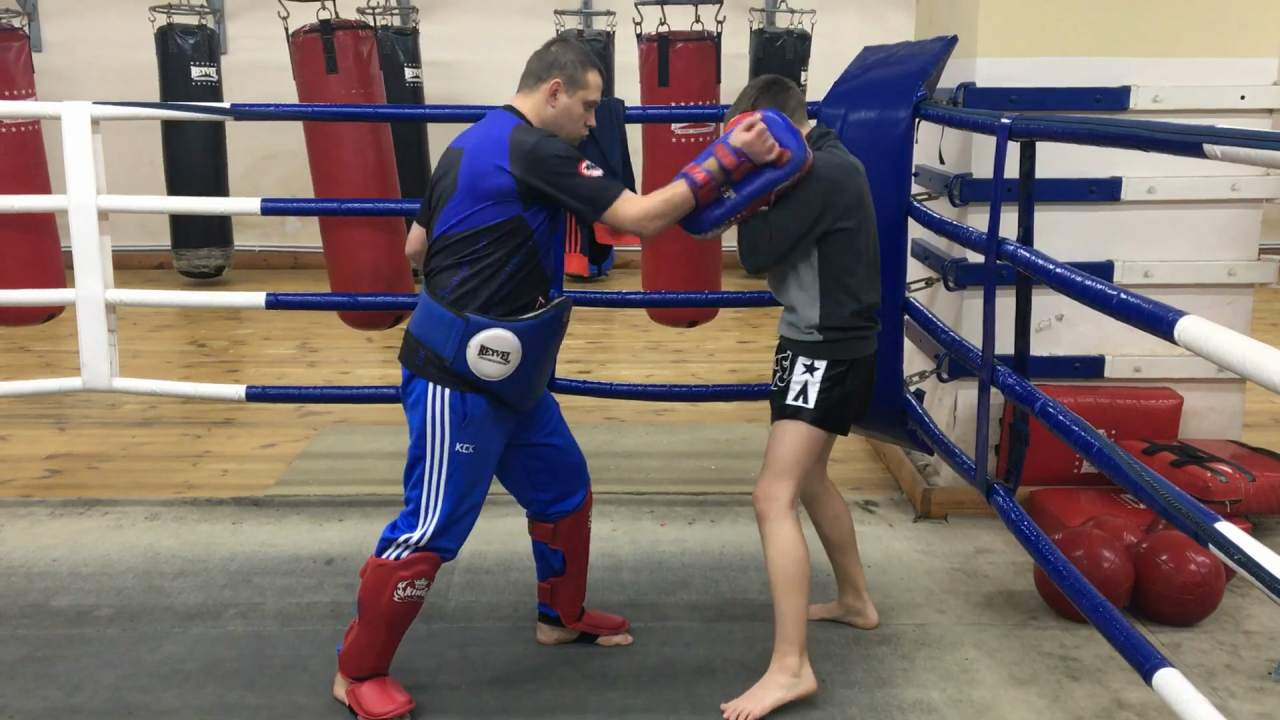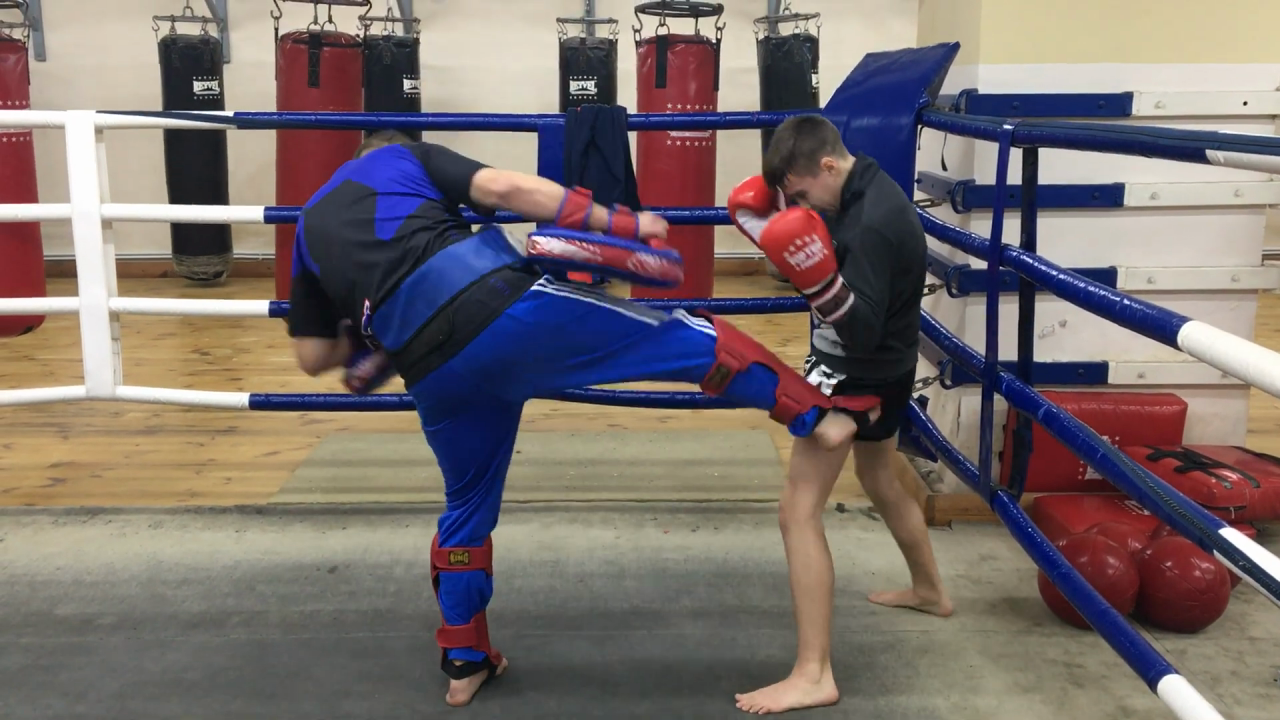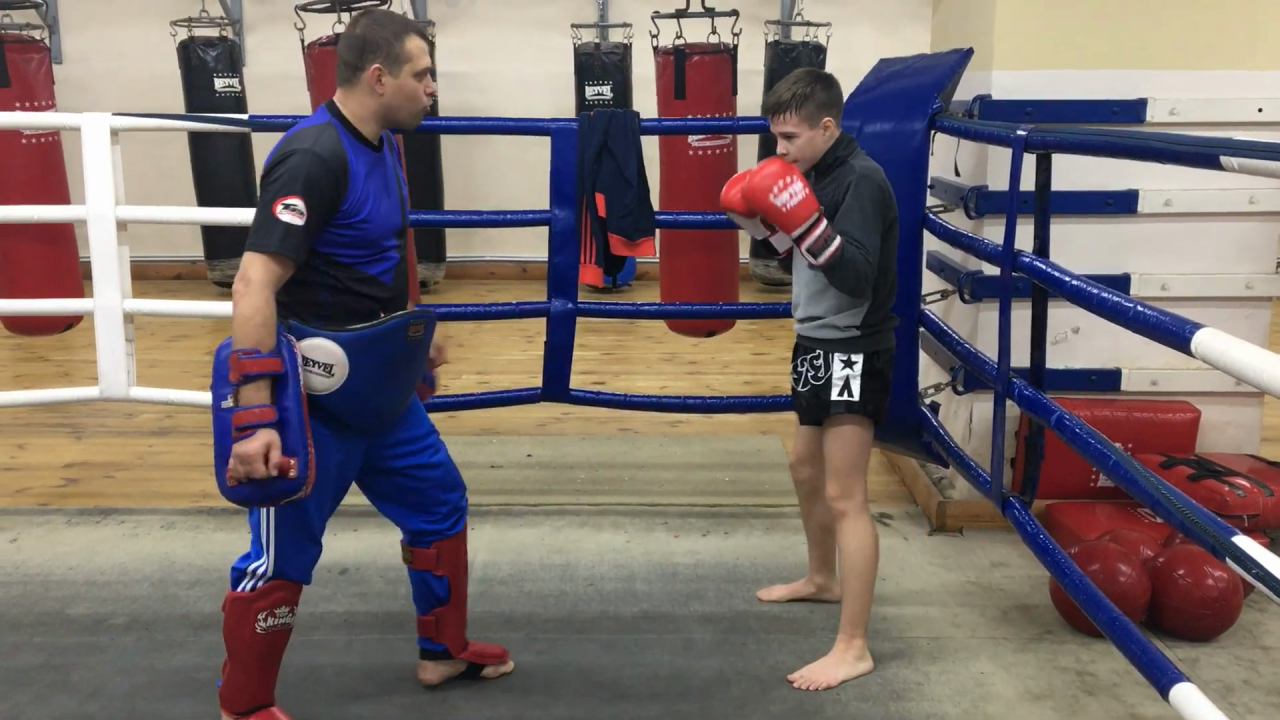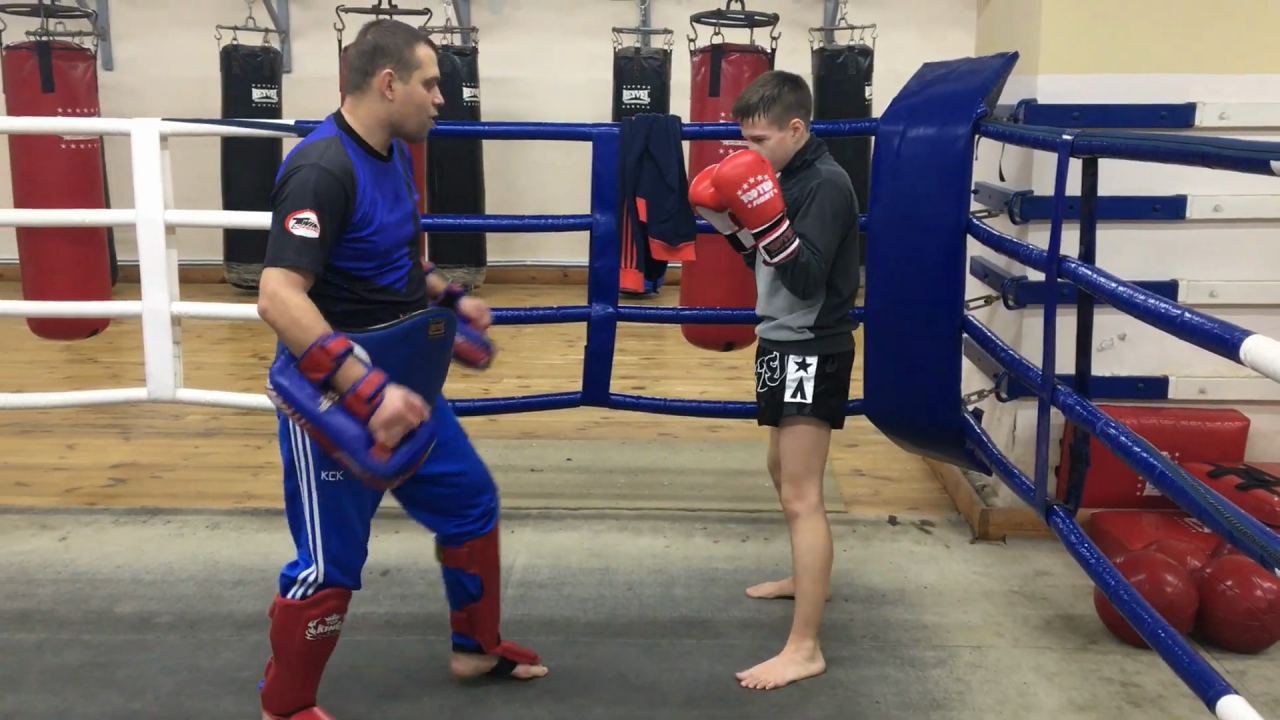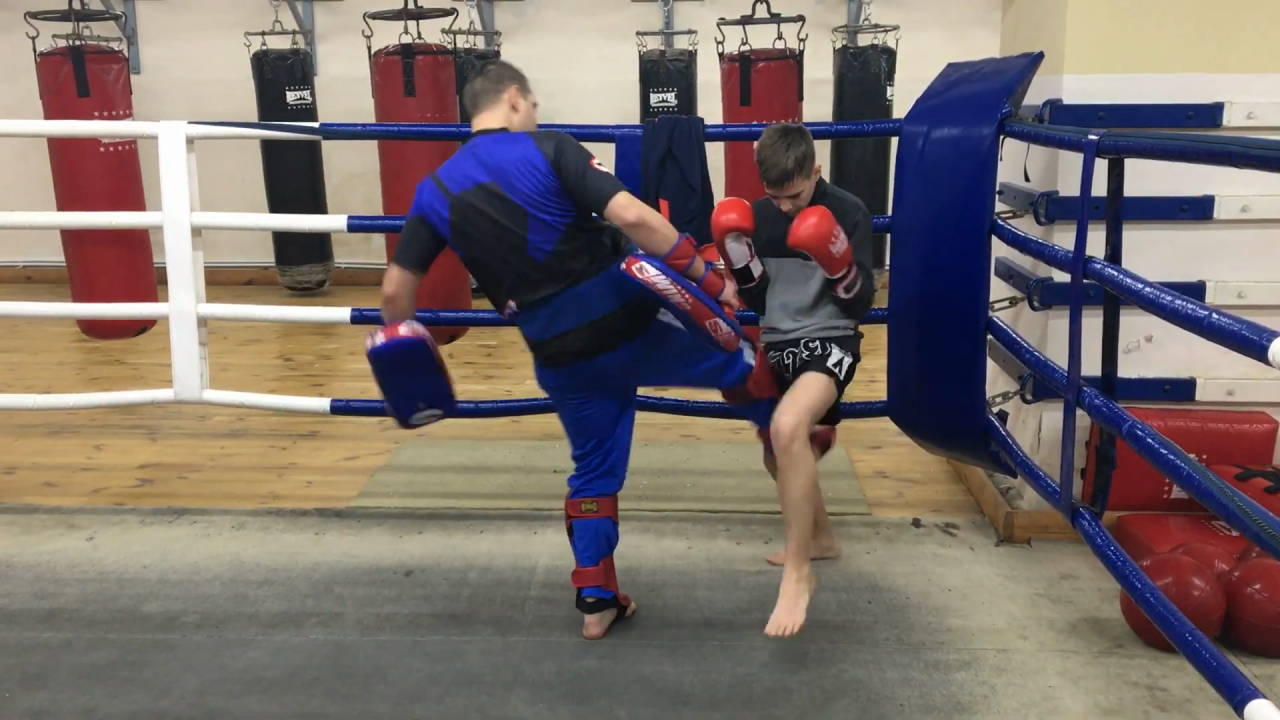
dt=1s
person 1, frame 1
left shoulder: (473, 144)
right shoulder: (533, 150)
left elbow: (418, 245)
right elbow: (640, 218)
right wrist: (727, 159)
left hip: (500, 367)
right hip: (460, 369)
left knee: (562, 488)
right knee: (431, 527)
left ankle: (561, 615)
person 1, frame 2
left shoulder: (311, 225)
right shoulder: (408, 156)
left elbow: (312, 356)
right elbow: (502, 187)
right wrist: (617, 222)
left hip: (432, 365)
right hip: (499, 307)
left knee: (467, 507)
right knee: (685, 337)
left ankle: (463, 660)
right ankle: (818, 413)
person 1, frame 3
left shoulder: (380, 145)
right shoulder: (314, 157)
right elbow: (254, 286)
left wrist: (415, 326)
right wrist: (255, 418)
left hip: (378, 386)
right hip: (315, 394)
left knee: (439, 502)
right knee: (282, 556)
left ankle: (443, 650)
person 1, frame 4
left shoulder: (391, 154)
right shoulder: (322, 170)
right elbow: (278, 297)
left wrist: (449, 296)
right wrist: (365, 394)
left hip: (401, 384)
right hip: (337, 397)
left knee: (469, 502)
right knee: (329, 565)
left ankle: (477, 647)
person 1, frame 5
left shoulder: (436, 190)
right shoulder: (549, 148)
left elbow: (397, 289)
right elbow: (631, 216)
right wrist: (707, 276)
left hip: (557, 350)
right hip: (619, 317)
left knee: (594, 469)
right knee: (734, 359)
left ankle: (595, 600)
person 2, frame 1
left shoulder: (815, 169)
right shoulder: (836, 164)
left elbow: (760, 254)
left hip: (824, 353)
right hip: (840, 346)
left knee: (774, 498)
right knee: (807, 477)
left ankle: (790, 666)
right ankle: (854, 600)
person 2, frame 2
left shoulder: (874, 222)
right shoulder: (868, 192)
left elbow: (860, 327)
right elbow: (838, 268)
left wrist: (814, 273)
right wrist: (773, 228)
left hip: (854, 373)
right hip: (883, 368)
left knee: (799, 510)
right knee: (879, 480)
right ankle: (929, 589)
person 2, frame 3
left shoulder: (862, 181)
right shoulder: (820, 177)
left elbow: (854, 274)
left wrist: (801, 218)
right wrist: (767, 227)
left hip: (853, 354)
right hip: (819, 346)
left knee: (843, 498)
right knee: (805, 469)
left ankle: (852, 647)
right ankle: (823, 576)
person 2, frame 4
left shoulder: (826, 184)
right shoulder: (788, 179)
left elbow: (806, 278)
left wrist: (766, 214)
right wrist: (732, 225)
left hip: (812, 355)
right hip: (785, 347)
left knee: (800, 498)
right knee: (782, 470)
left ankle: (804, 648)
right ankle: (809, 575)
person 2, frame 5
left shoulder: (848, 212)
right shoulder: (763, 214)
left elbow: (859, 303)
right elbow: (756, 300)
left wrist: (835, 259)
right wrist: (737, 251)
left hip: (829, 344)
right hip: (780, 346)
left knee: (787, 429)
right knee: (779, 455)
left ankle: (798, 570)
right ankle: (819, 536)
